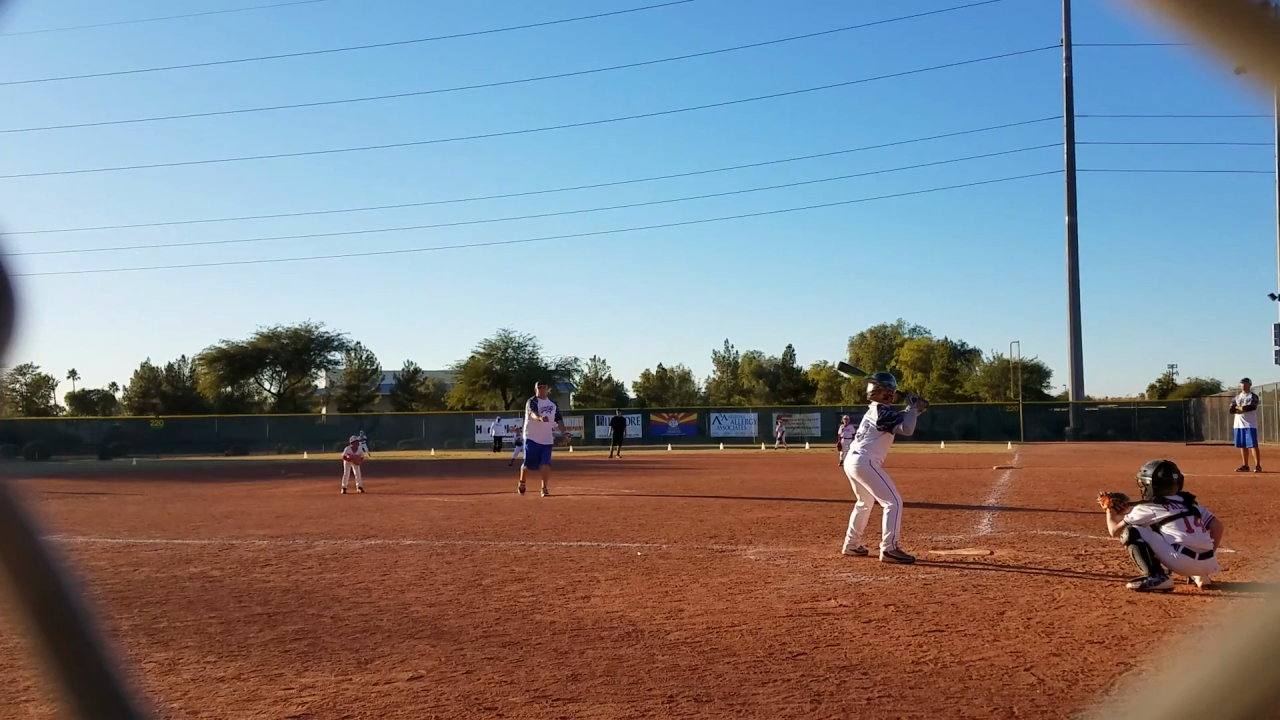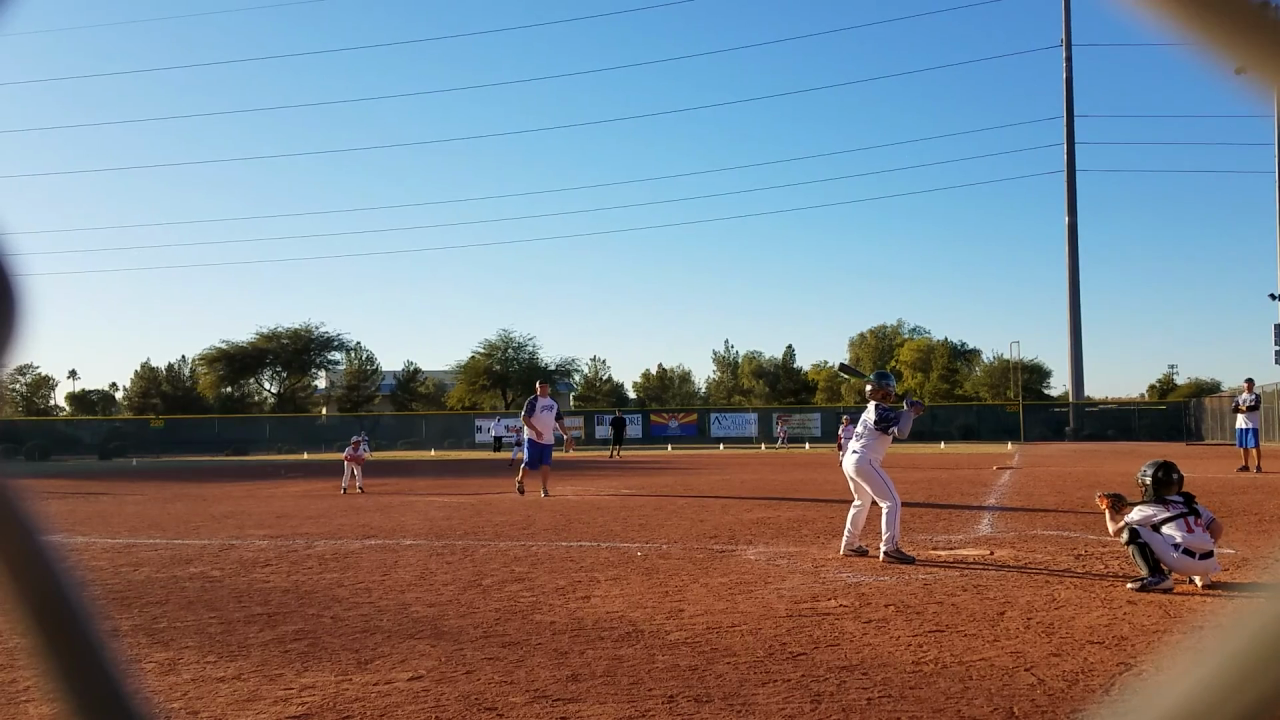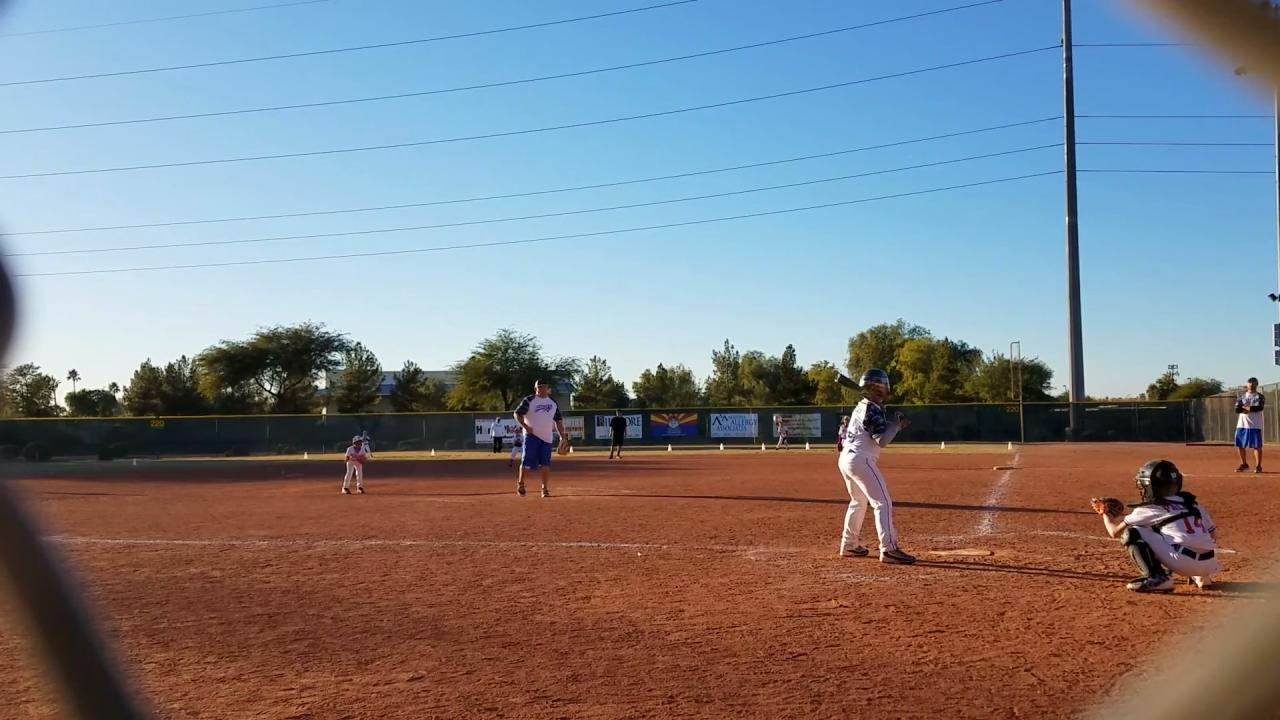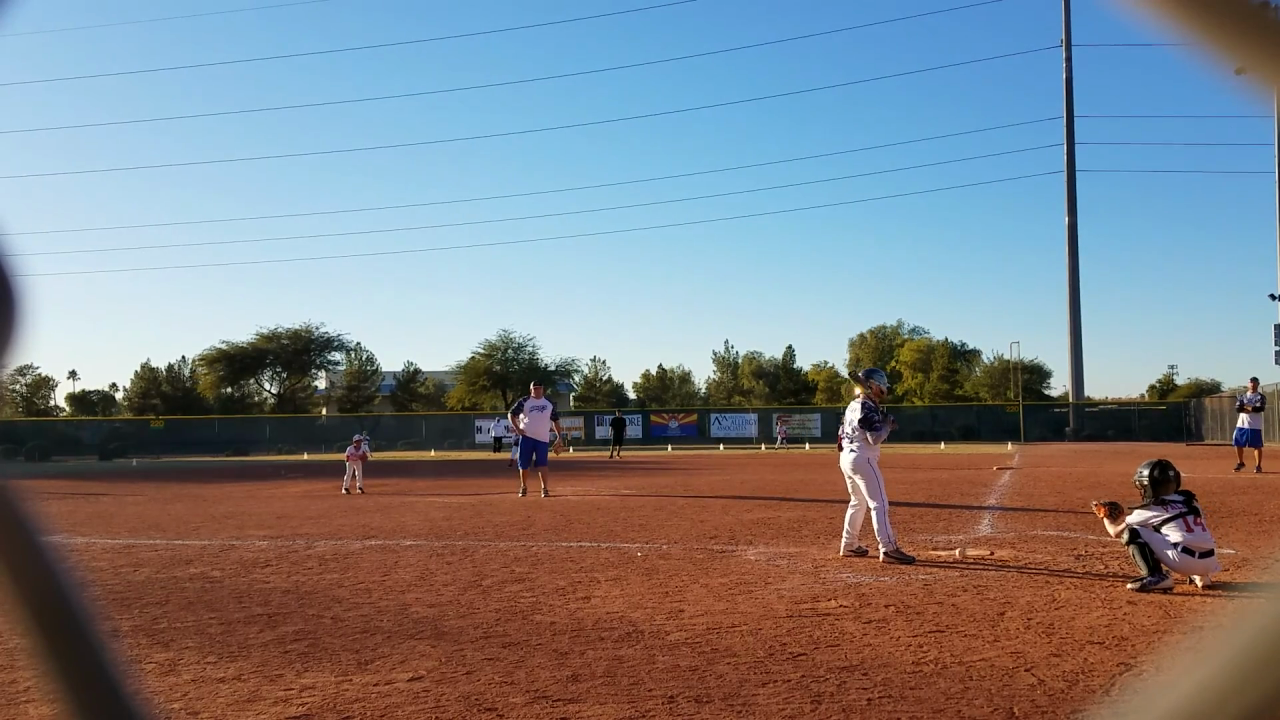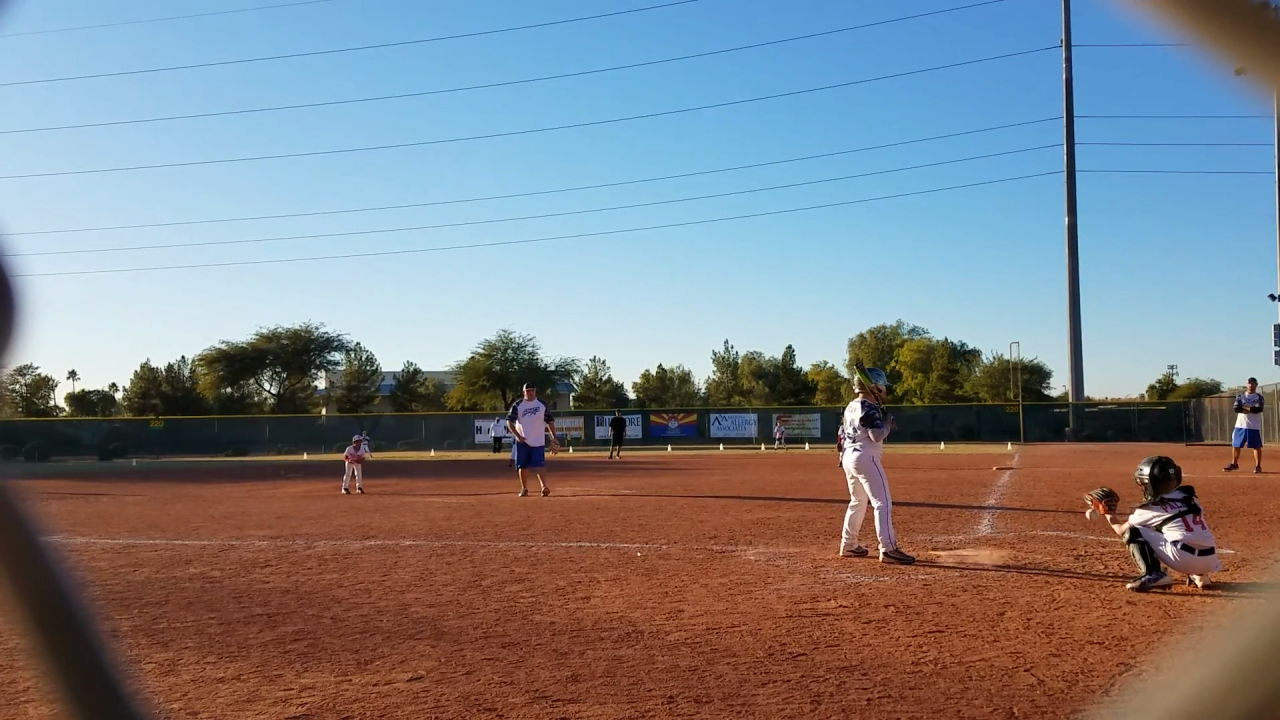
dt=0.2s
person 1, frame 1
left shoulder: (875, 410)
right shoulder: (883, 412)
left elbow: (899, 418)
right elbow: (907, 429)
left wrist: (915, 409)
right wrist: (913, 409)
left hip: (851, 460)
right hip: (865, 462)
left knee: (864, 503)
right knee: (893, 503)
left ankle: (851, 544)
right ankle: (889, 549)
person 1, frame 2
left shoulder: (873, 409)
right shoulder: (881, 412)
left elbow: (896, 418)
right elbow: (902, 432)
left wrist: (911, 412)
right wrist: (910, 411)
left hip: (850, 459)
right hip: (864, 462)
left knee: (861, 502)
right knee: (891, 502)
left ankle: (849, 544)
right ankle: (889, 549)
person 1, frame 3
left shoulder: (861, 407)
right shoulder: (873, 411)
right elbow: (882, 440)
left wrist: (896, 423)
right wrist: (896, 425)
left hip: (846, 458)
right hip: (861, 460)
left knee: (858, 502)
right knee: (882, 503)
left ankle: (849, 545)
right ankle: (888, 549)
person 1, frame 4
left shoulder: (852, 406)
right shoulder: (868, 409)
right elbow: (875, 438)
left wrist: (883, 423)
right wrist: (887, 425)
left hip: (847, 457)
right hip: (862, 459)
left knee: (858, 502)
right knee: (879, 504)
left ankle: (849, 544)
right ankle: (888, 549)
person 1, frame 5
left shoulder: (851, 407)
right shoulder: (869, 408)
right elbow: (877, 435)
left wrist: (882, 422)
right wrist: (887, 423)
left hip: (849, 457)
right hip: (865, 458)
left knee: (857, 502)
right knee: (882, 503)
left ankle: (848, 545)
right ankle: (888, 549)
